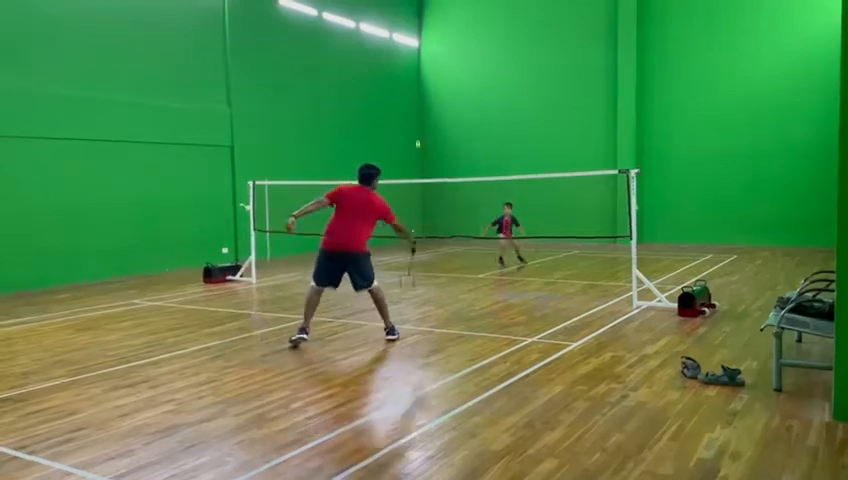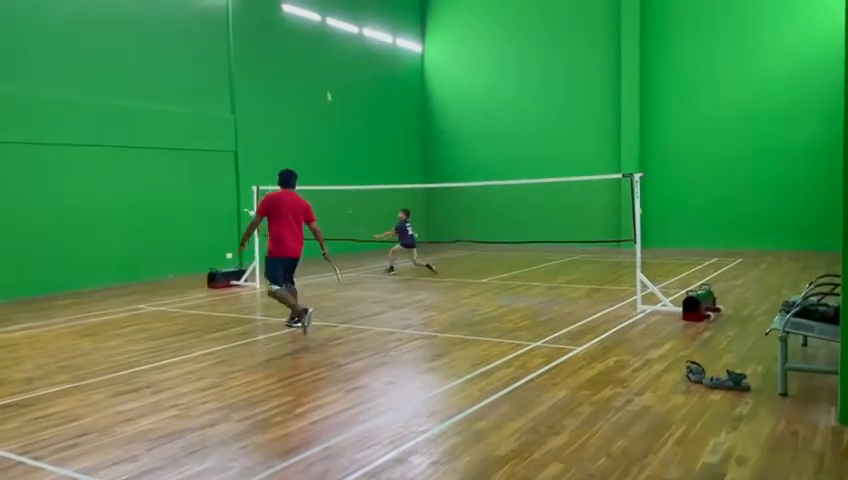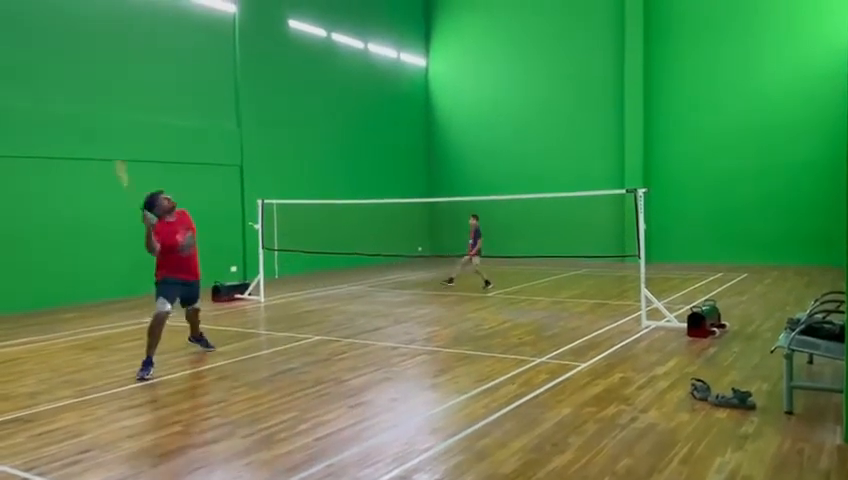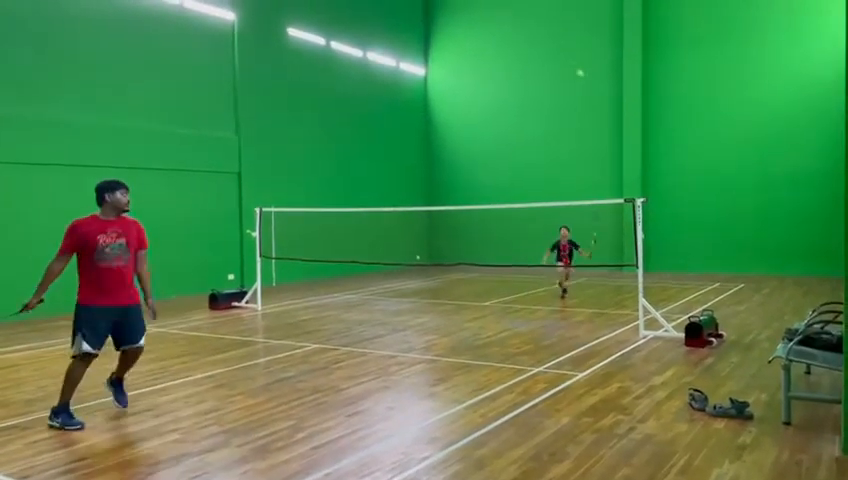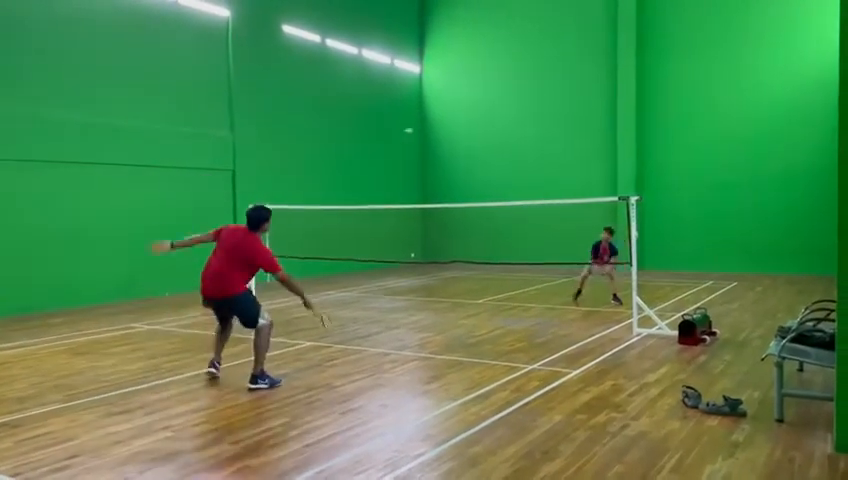
dt=1s
person 1, frame 1
left shoulder: (342, 191)
right shoulder: (380, 203)
left elbow: (318, 204)
right elbow: (397, 226)
left wrist: (294, 216)
right wrist: (411, 240)
left hip: (331, 247)
right hip: (357, 250)
left knee: (317, 287)
right knee: (373, 288)
left ankle: (303, 330)
right ankle: (390, 328)
person 1, frame 2
left shoulder: (270, 199)
right shoulder: (303, 203)
left elbow: (254, 224)
right elbow: (316, 229)
left wrist: (242, 243)
right wrist: (324, 248)
left hip: (278, 251)
right hip: (296, 251)
left knee: (274, 289)
right knee: (287, 283)
left ankle: (302, 311)
right ankle: (296, 316)
person 1, frame 3
left shoulder: (183, 215)
right shoulder: (157, 229)
right elbow: (153, 250)
left wrist: (193, 250)
right wrist: (148, 230)
left hip: (191, 276)
right hip: (169, 278)
left knee: (193, 308)
right knee: (162, 313)
left ankle: (196, 336)
right ankle: (148, 361)
person 1, frame 4
left shoulder: (134, 227)
right shoulder: (80, 227)
left elbow: (141, 263)
right elbow: (59, 262)
left wrist: (148, 296)
right wrist: (38, 293)
left hip: (127, 303)
right hip: (92, 304)
left knee: (135, 347)
right knee: (84, 355)
left ankle: (116, 380)
right ankle: (60, 411)
person 1, frame 5
left shoulder: (230, 231)
right shoulder: (261, 251)
left elbow: (201, 238)
right elbow: (284, 278)
left wrist: (173, 245)
right wrist: (303, 297)
left hip: (209, 288)
right hip: (232, 290)
left knee: (225, 323)
right knee: (263, 325)
left ankle: (215, 361)
right ankle: (258, 375)
